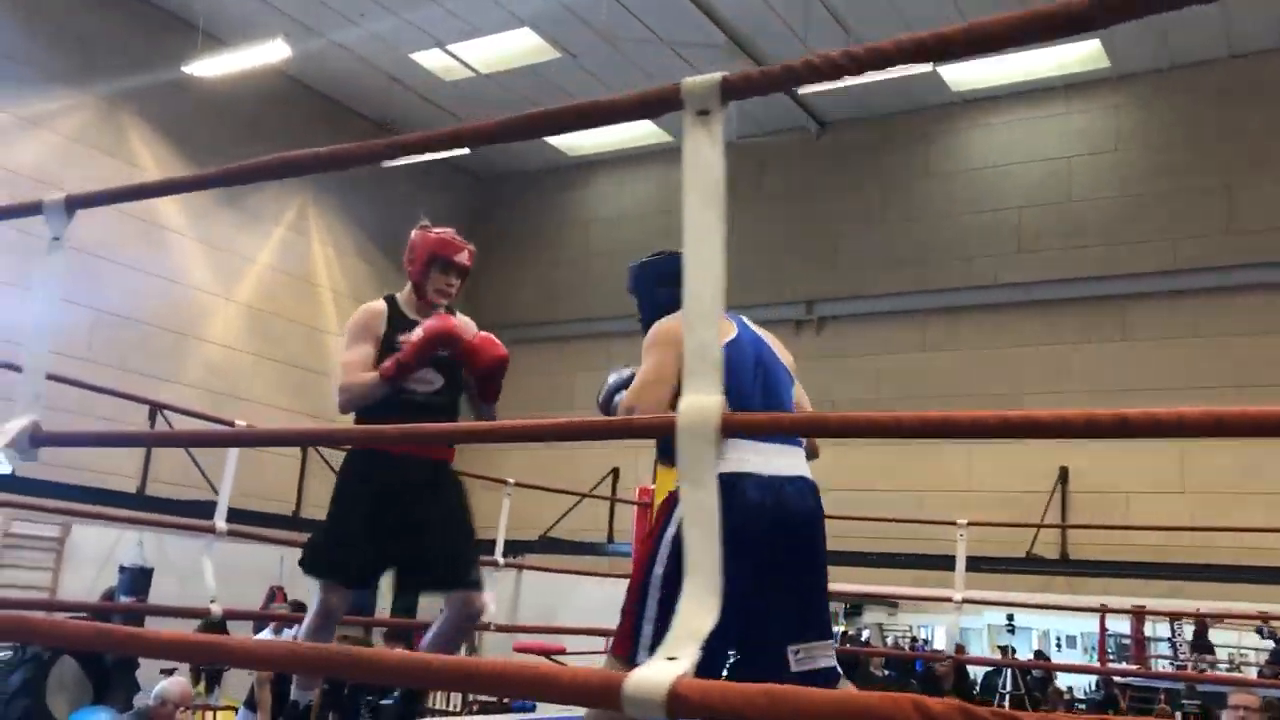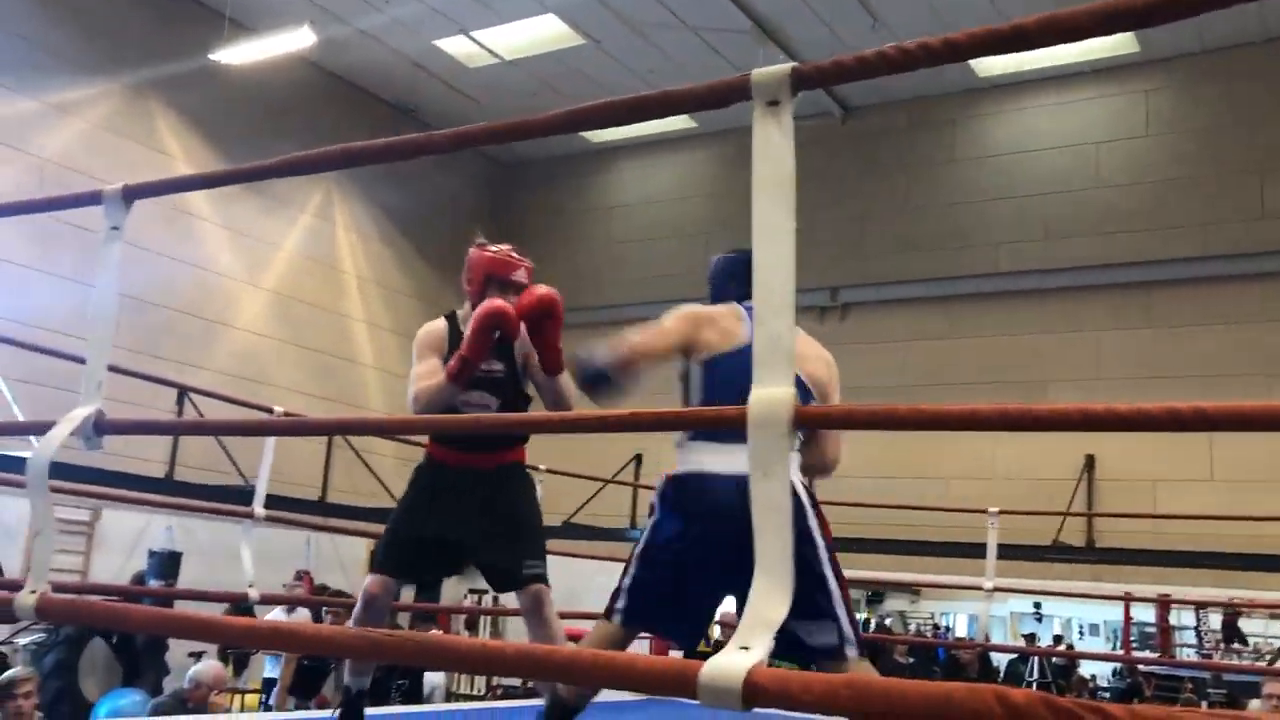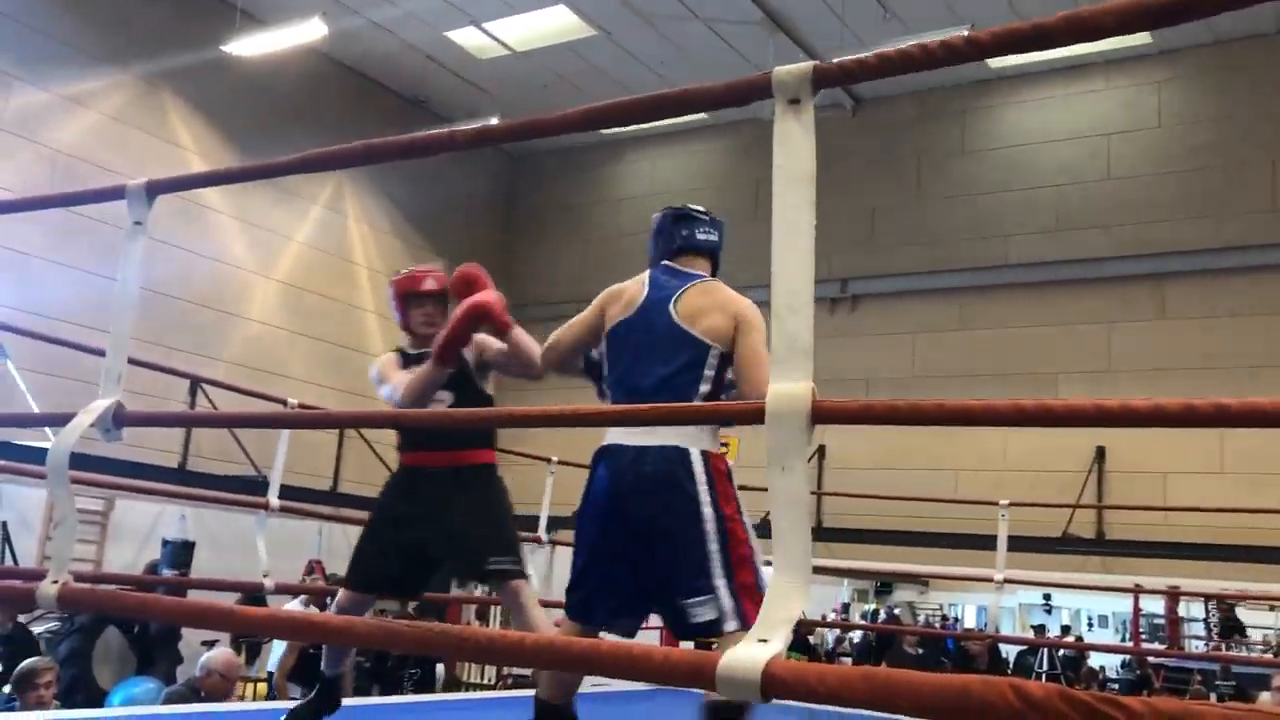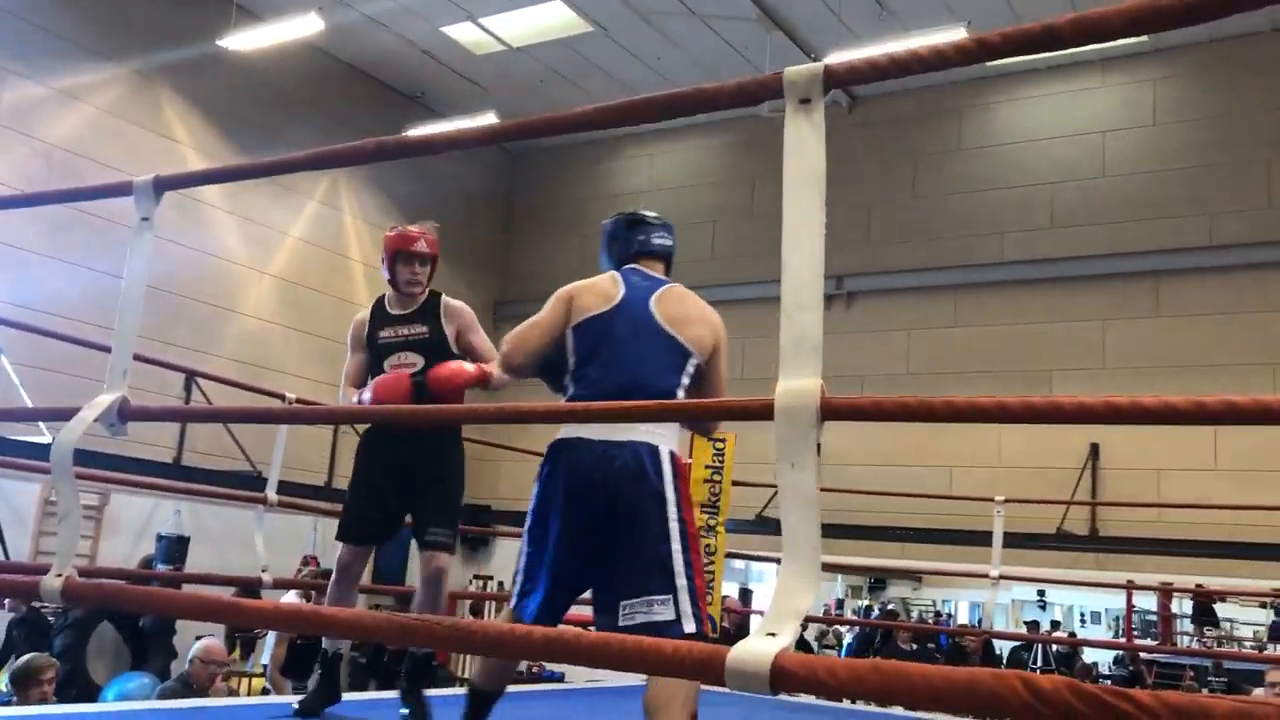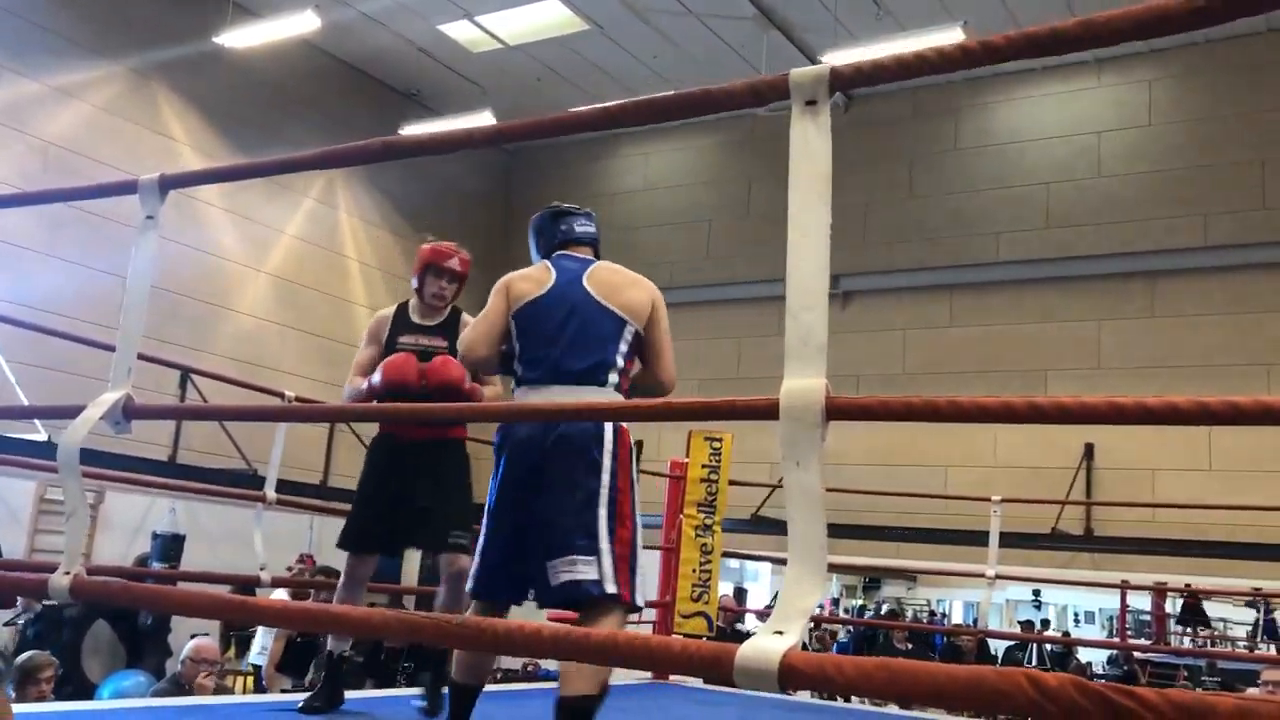
dt=0.3s
person 1, frame 1
left shoulder: (671, 329)
right shoulder: (770, 341)
left elbow: (643, 413)
right elbow: (809, 438)
left wrist: (618, 401)
left hip: (723, 494)
right hip: (796, 498)
left knee: (632, 656)
right knee: (817, 677)
person 1, frame 2
left shoulder: (700, 319)
right shoulder: (815, 357)
left elbow: (633, 349)
right elbow: (825, 459)
left wrist: (596, 365)
left hip: (697, 492)
left knee: (620, 620)
right knee: (838, 657)
person 1, frame 3
left shoulder: (619, 296)
right shoulder: (735, 308)
left elbow: (554, 353)
right elbow: (757, 406)
left hip: (615, 465)
right hip: (685, 469)
left knee: (583, 619)
right knee: (728, 627)
person 1, frame 4
left shoulder: (580, 292)
right shoulder: (704, 317)
left elbow: (514, 357)
right elbow: (707, 422)
left hip: (574, 459)
right hip: (650, 467)
left knee: (527, 612)
right knee: (672, 638)
person 1, frame 5
left shoulder: (516, 283)
right shoulder: (639, 288)
left elbow: (474, 355)
right elbow: (661, 387)
left hip: (525, 436)
right hip: (593, 436)
left knee: (490, 598)
right knee: (598, 602)
person 2, frame 1
left shoulder: (459, 330)
right shoulder: (374, 316)
left elbow: (485, 414)
right elbow: (347, 398)
left wrist: (490, 382)
right wrist: (408, 360)
left hip: (434, 476)
right hip: (374, 470)
left knee: (468, 604)
right knee: (332, 601)
person 2, frame 2
left shoulder: (523, 338)
right shoulder: (436, 335)
left elbow: (562, 410)
right elbow: (420, 406)
left wrist: (550, 350)
right wrist: (467, 358)
left hip: (503, 482)
right hip: (442, 478)
left knee: (536, 596)
right knee: (375, 592)
person 2, frame 3
left shoulder: (475, 345)
right shoulder: (389, 363)
left elbow: (532, 364)
right elbow: (404, 399)
left wrist: (496, 314)
right wrist: (453, 334)
left hip: (472, 483)
right hip: (413, 485)
left knee: (513, 587)
right knee: (351, 600)
person 2, frame 4
left shoulder: (452, 312)
right shoulder: (366, 322)
left elbow: (496, 369)
right elbow: (347, 394)
left wrist: (477, 378)
right wrist: (366, 400)
left hip: (438, 447)
right hip: (383, 444)
left knee: (436, 565)
right knee: (348, 559)
left ankle: (415, 678)
right ankle: (329, 677)
person 2, frame 5
left shoulder: (469, 328)
right shoulder: (386, 322)
left elbow: (496, 394)
right elbow: (351, 391)
left wrist: (469, 390)
right wrist: (375, 385)
left hip: (445, 456)
right hip: (394, 451)
left knee: (457, 567)
right knee: (357, 563)
left ankle: (436, 664)
right ankle: (333, 678)
